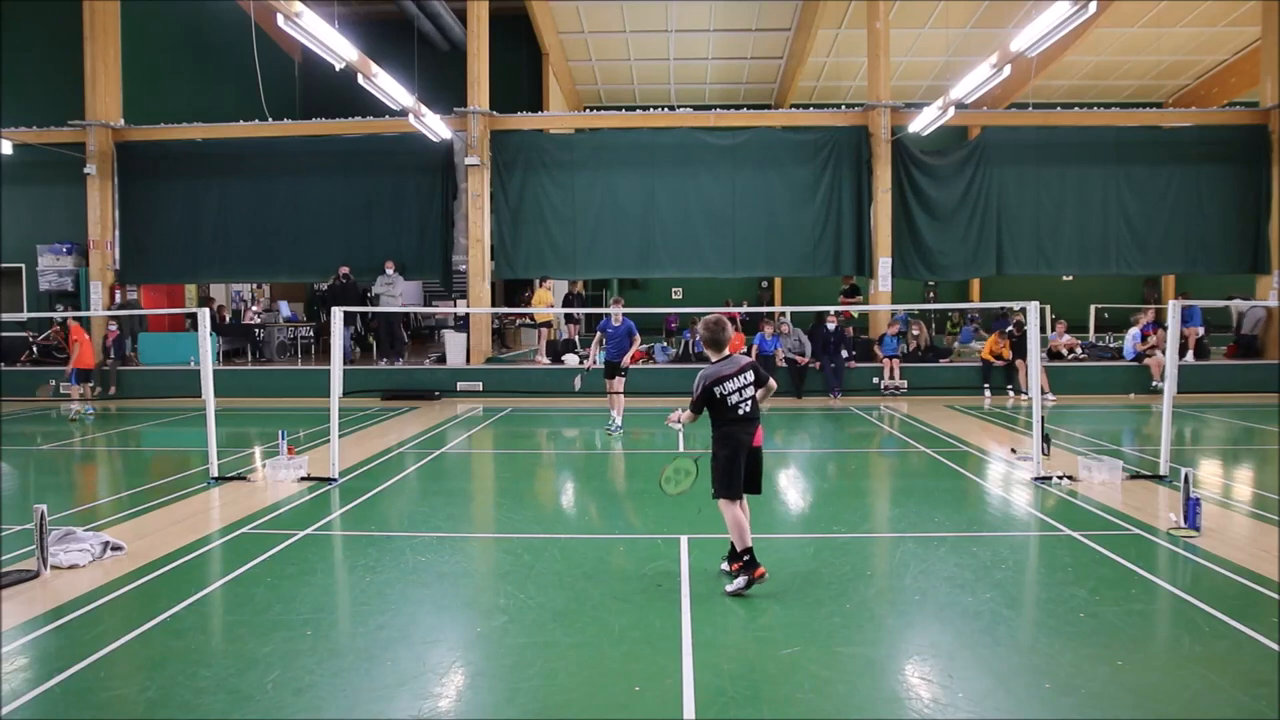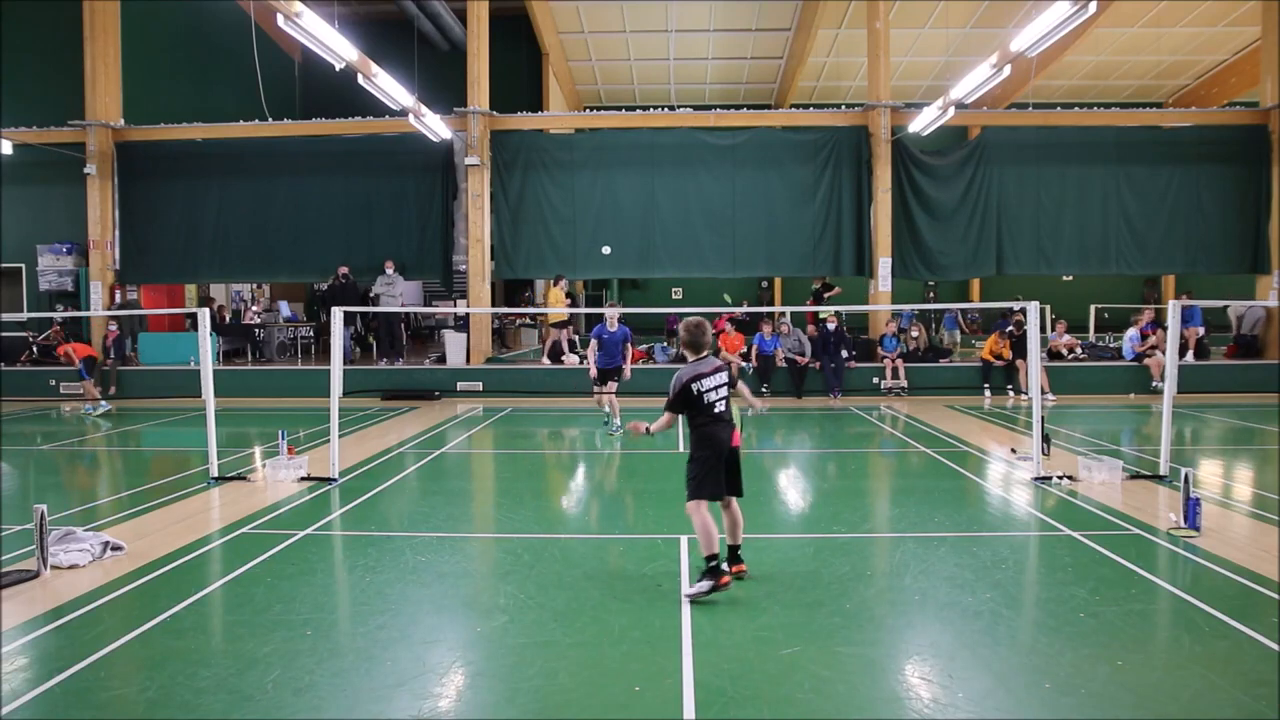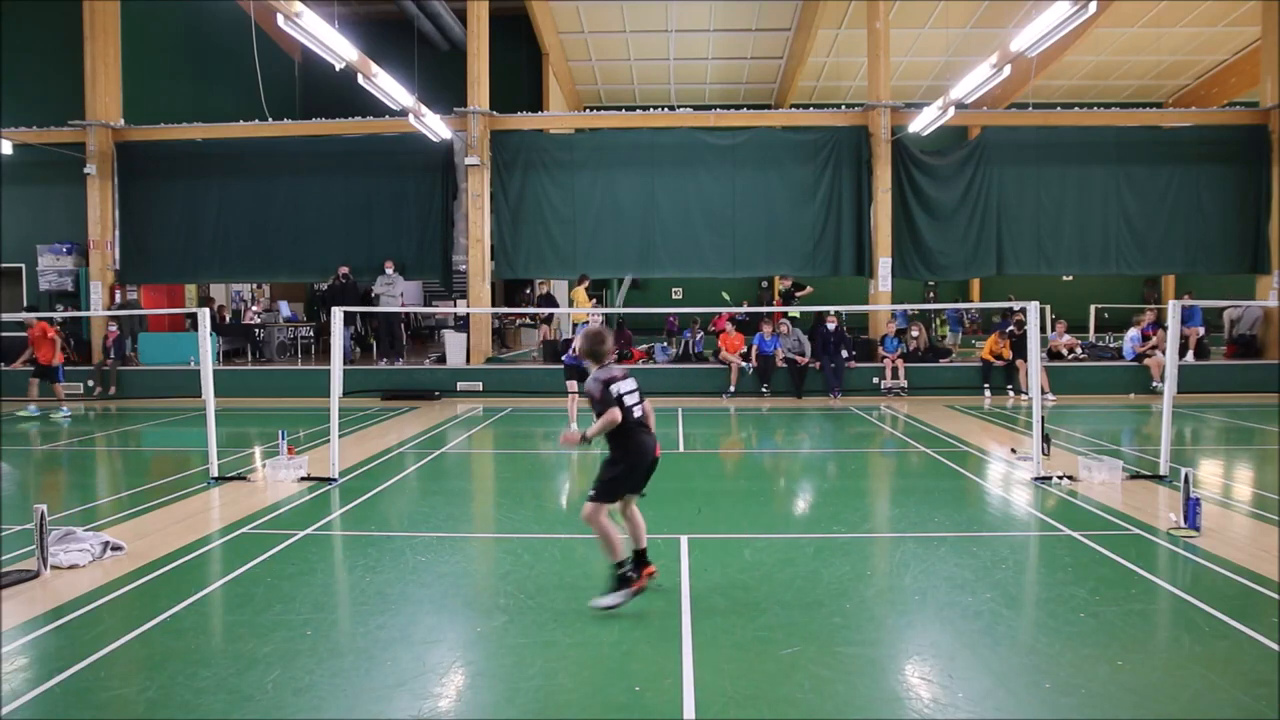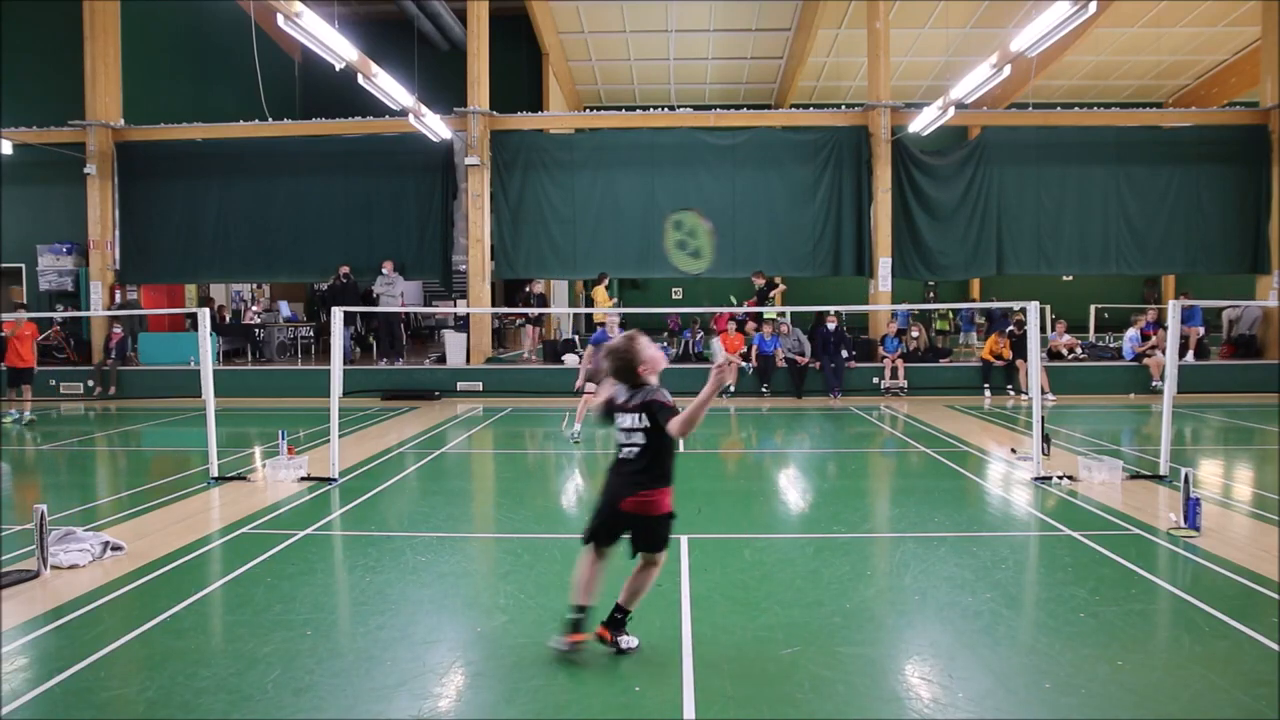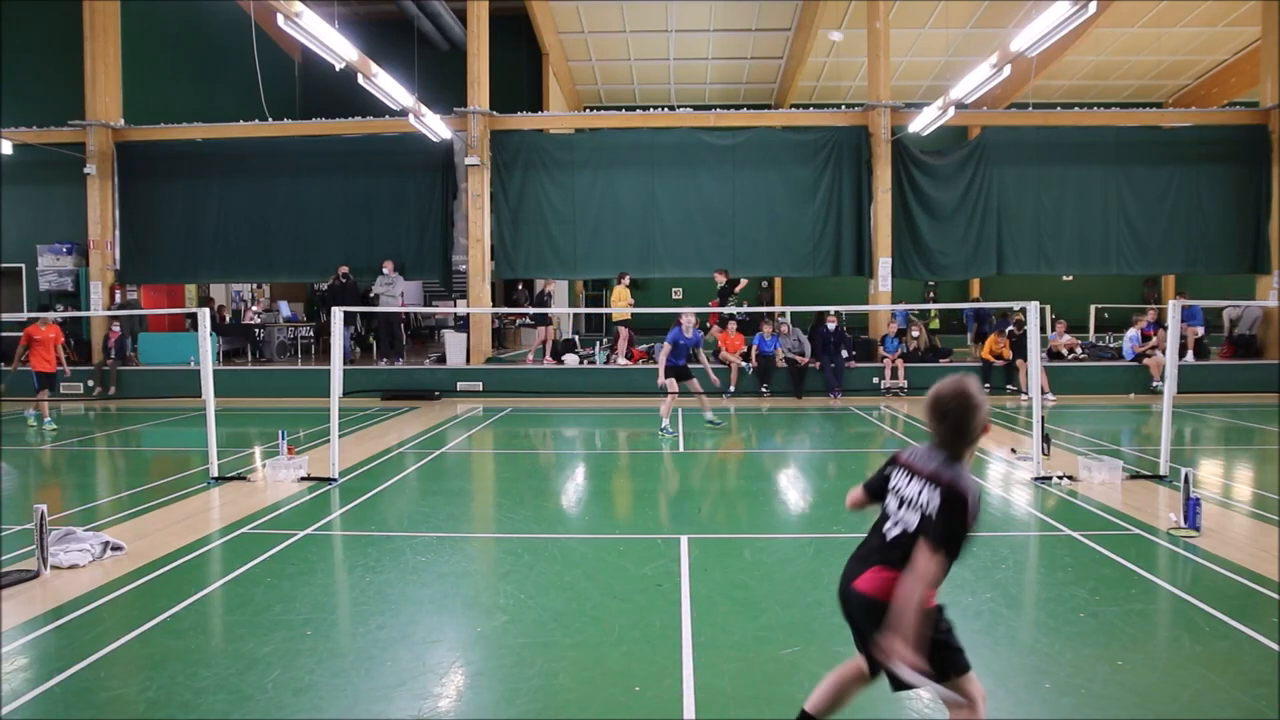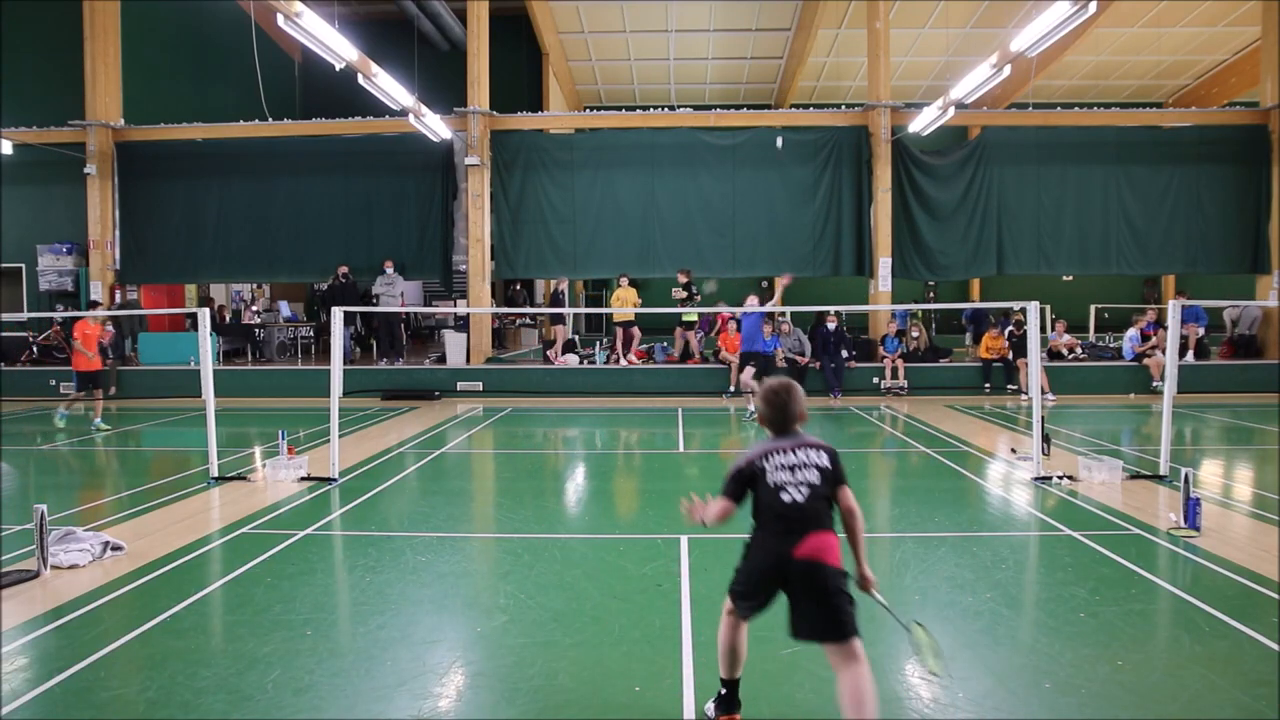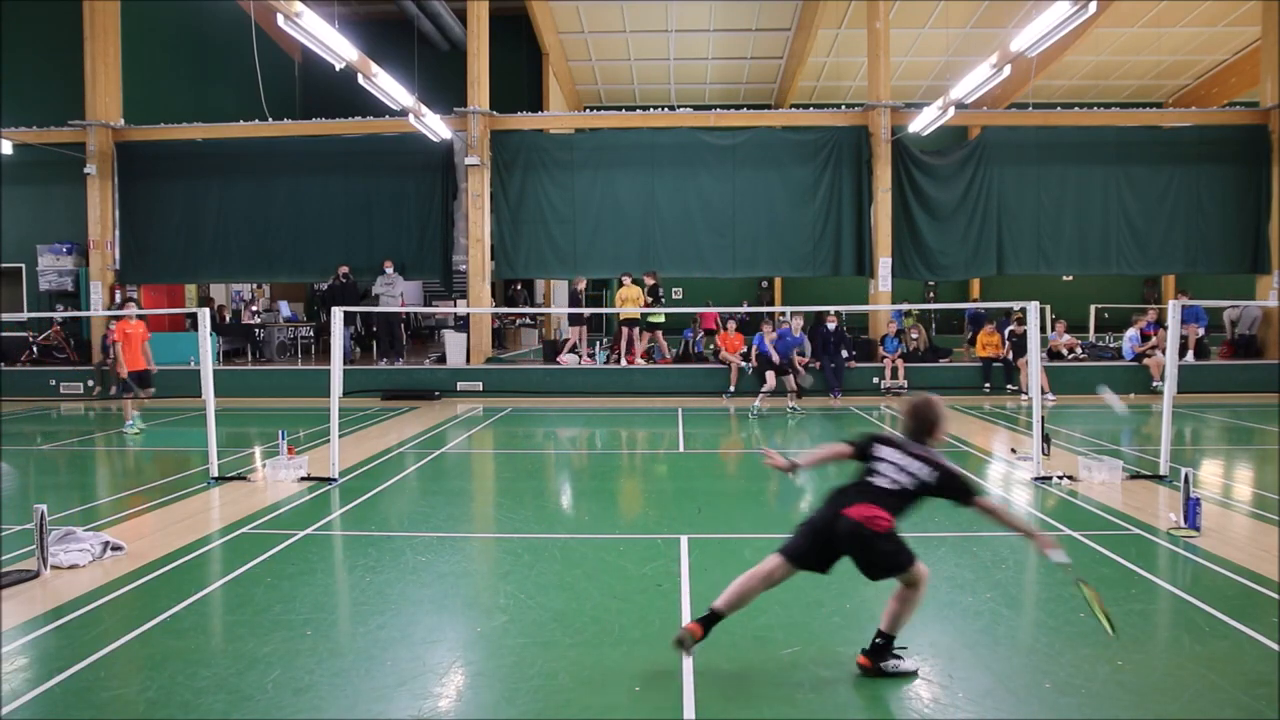
dt=0.7s
person 1, frame 1
left shoulder: (706, 377)
right shoulder: (748, 363)
left elbow: (692, 415)
right elbow: (771, 387)
left wrist: (677, 418)
left hip: (728, 443)
right hip: (753, 437)
left knee: (728, 503)
right knee: (739, 498)
left ankle: (751, 565)
right ankle: (736, 557)
person 1, frame 2
left shoulder: (683, 377)
right shoulder: (720, 366)
left elbow: (670, 419)
right elbow: (737, 385)
left wrist: (648, 429)
right wrist: (753, 402)
left hip: (705, 443)
right hip: (729, 438)
left knee: (696, 506)
right knee: (728, 501)
left ankle: (714, 572)
right ankle: (735, 560)
person 1, frame 3
left shoulder: (596, 382)
right shoulder: (625, 374)
left elbow: (613, 417)
right elbow: (648, 410)
left wrist: (583, 437)
left hip: (628, 452)
right hip: (648, 448)
left knee: (592, 512)
right knee: (625, 500)
left ankle: (626, 578)
right ankle: (640, 564)
person 1, frame 4
left shoulder: (618, 395)
right shoulder: (656, 400)
left elbow: (602, 404)
right elbow: (678, 430)
left wrist: (610, 382)
right wrist: (711, 388)
left hip: (615, 491)
right hip: (649, 499)
left knee: (594, 553)
right knee: (651, 560)
left ankle: (575, 625)
right ankle: (614, 625)
person 1, frame 5
left shoulder: (903, 459)
right shoulder: (961, 494)
left elbow: (853, 501)
right elbow: (924, 570)
right wrist: (905, 639)
left hip: (858, 585)
right hip: (893, 598)
left knee: (865, 667)
person 1, frame 6
left shoulder: (751, 461)
right shoulder: (825, 452)
left elbow: (719, 514)
right elbow: (850, 509)
left wrist: (703, 516)
right wrist: (862, 565)
left hip: (767, 551)
right hip: (818, 556)
left knee: (733, 614)
right knee: (851, 660)
person 1, frame 7
left shoulder: (880, 442)
right shoulder: (937, 467)
left elbow: (837, 451)
right elbow: (984, 505)
left wrist: (795, 464)
right wrist: (1031, 532)
left hip: (831, 512)
right hip: (867, 522)
left knee: (773, 570)
right knee: (916, 578)
left ankle: (701, 624)
right ankle: (877, 654)
